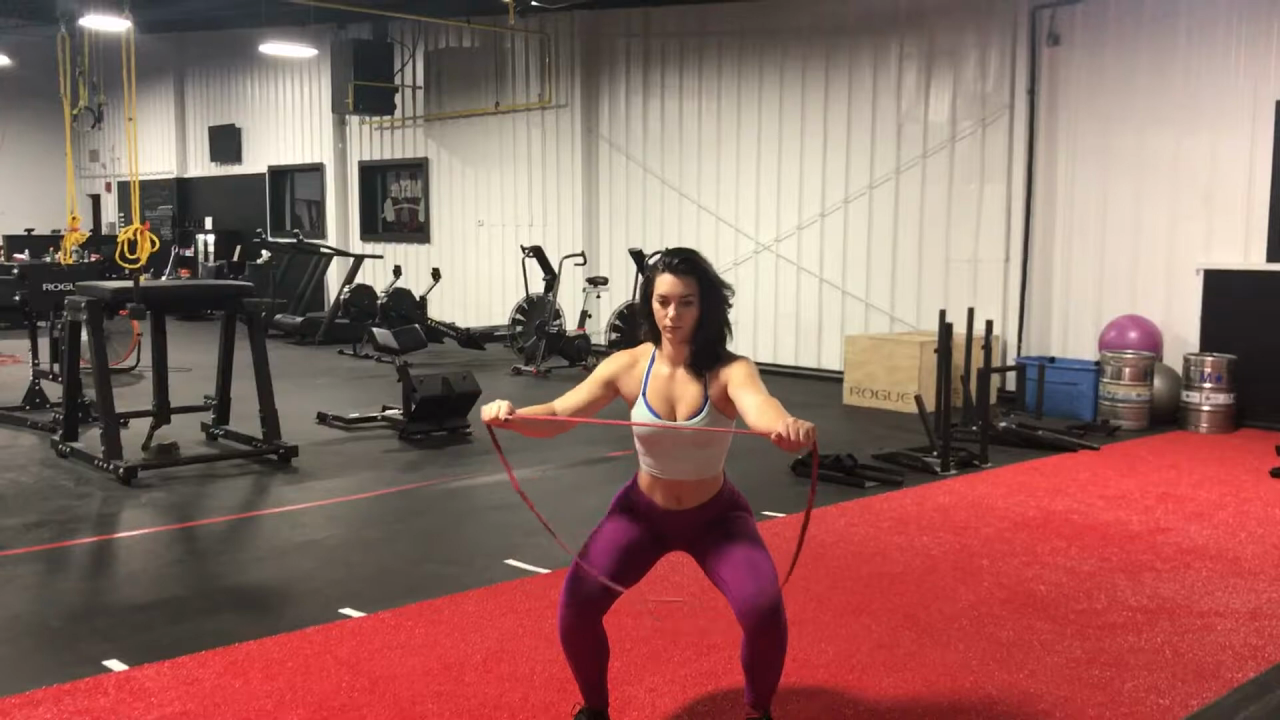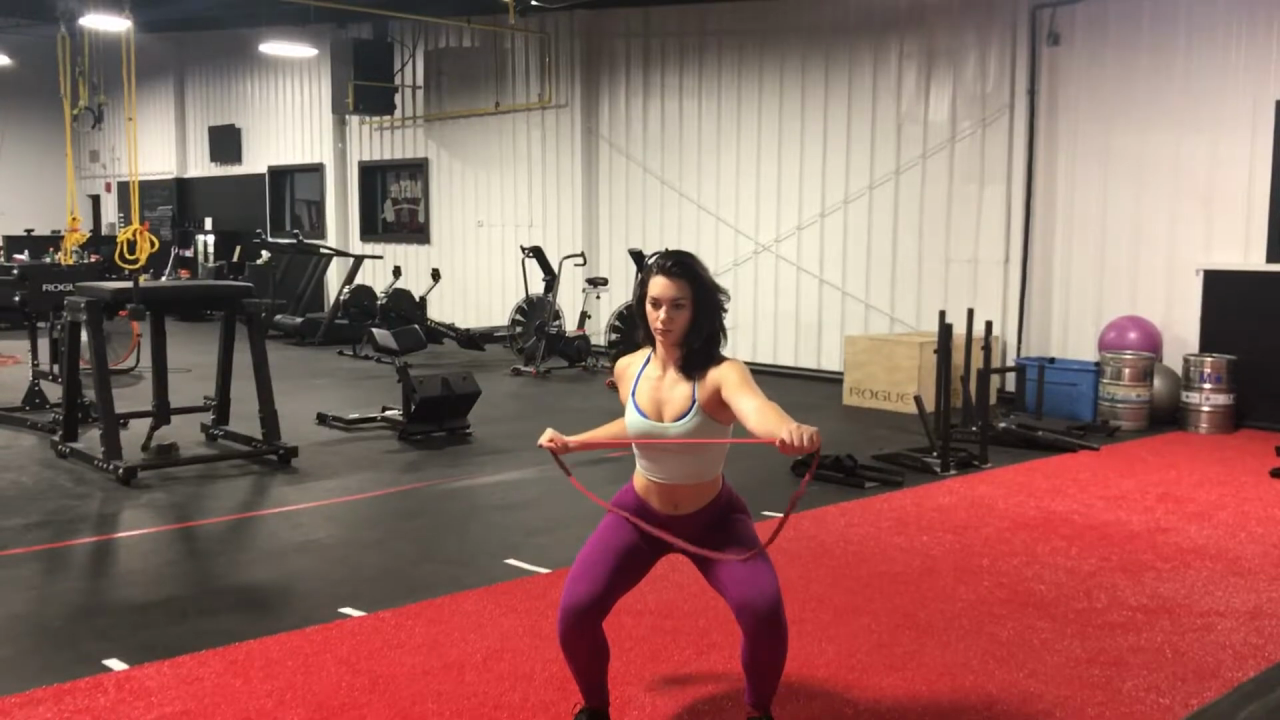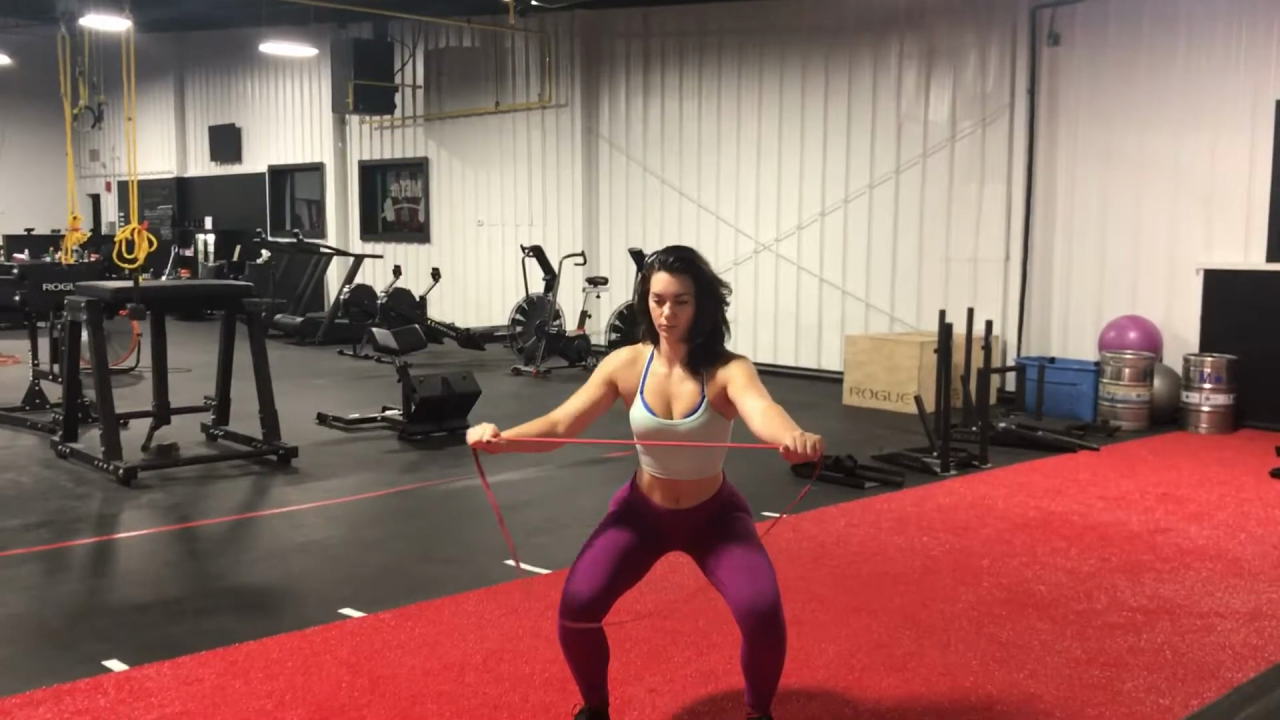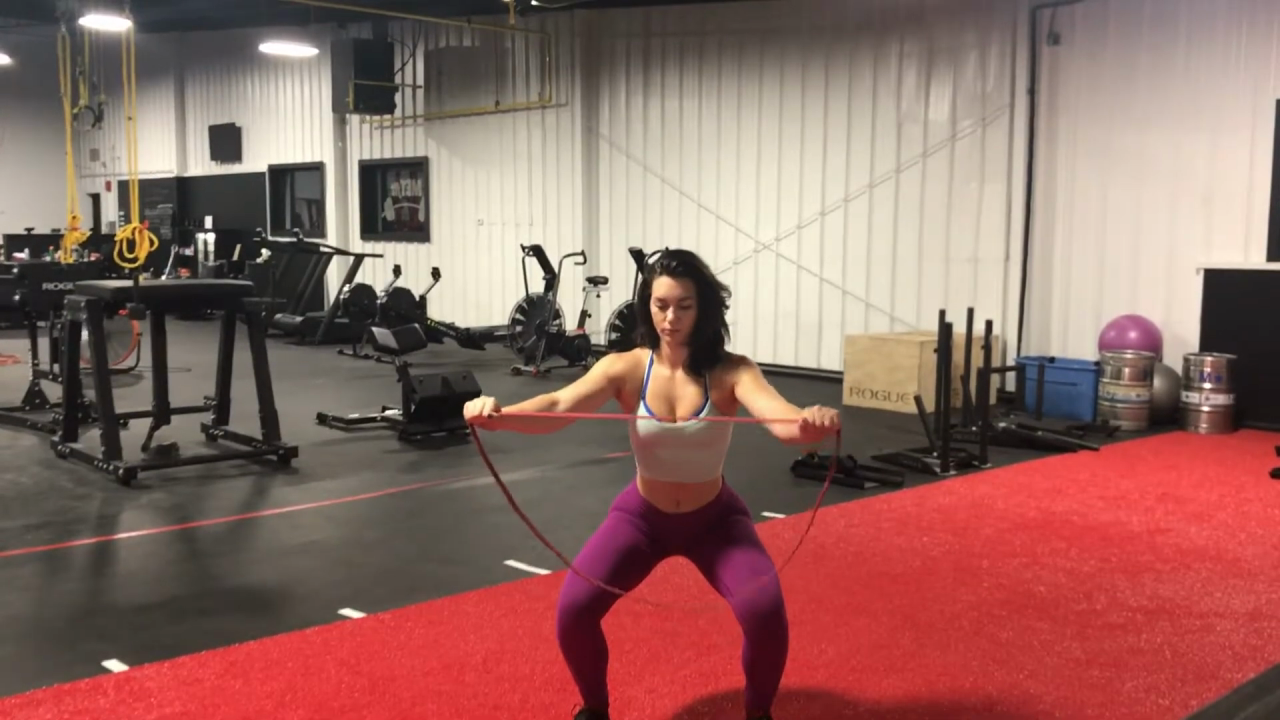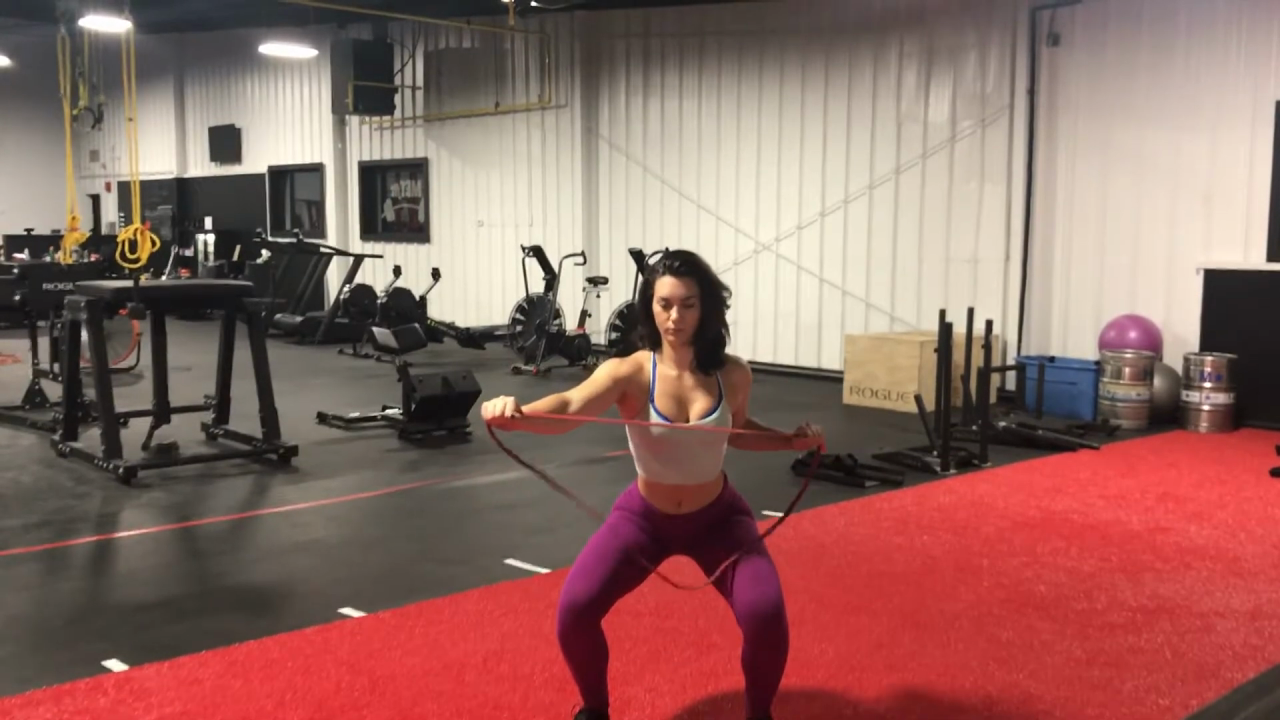
dt=0.7s
person 1, frame 1
left shoulder: (730, 371)
right shoulder: (627, 365)
left elbow: (759, 406)
right elbow: (558, 414)
left wrist: (787, 427)
right wrist: (512, 416)
left hip: (715, 515)
right hip: (642, 509)
left knee: (763, 610)
right knee: (577, 605)
person 1, frame 2
left shoulder: (722, 374)
right shoulder: (628, 369)
left elbow: (757, 409)
left wrist: (791, 431)
right wrist: (571, 443)
left hip: (713, 519)
right hip: (639, 512)
left knee: (765, 616)
right knee: (575, 612)
person 1, frame 3
left shoulder: (729, 370)
right shoulder: (626, 364)
left elbow: (763, 412)
right elbow: (560, 424)
left wrist: (796, 437)
right wrist: (502, 436)
left hip: (714, 515)
right hip: (642, 510)
left knee: (763, 613)
right knee: (575, 607)
person 1, frame 4
left shoulder: (732, 371)
right shoulder: (624, 368)
left elbow: (780, 415)
right elbow: (559, 407)
left wrist: (812, 421)
right wrist: (499, 415)
left hip: (715, 518)
right hip: (641, 515)
left knee: (765, 614)
right knee: (573, 609)
person 1, frame 5
left shoulder: (733, 374)
right shoulder: (627, 372)
right elbow: (570, 405)
left wrist: (792, 440)
right wrist: (515, 413)
left hip: (716, 517)
right hip: (643, 515)
left knee: (766, 615)
right knee: (574, 610)
